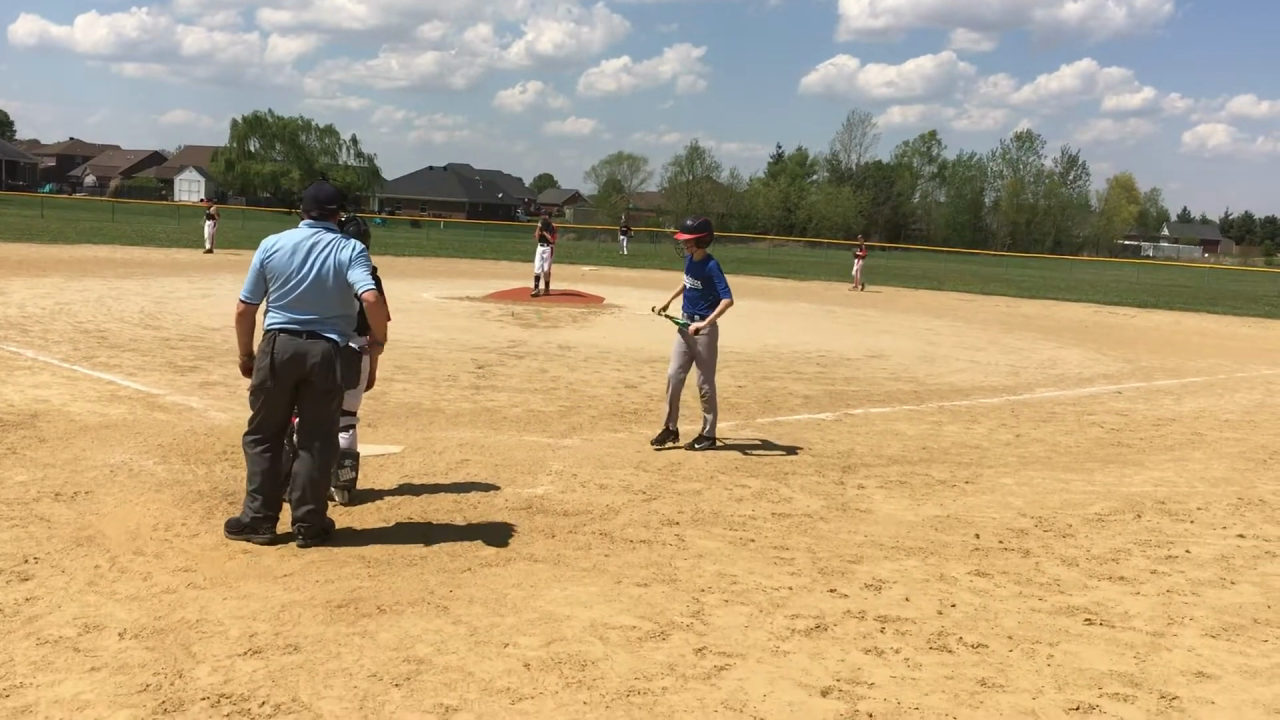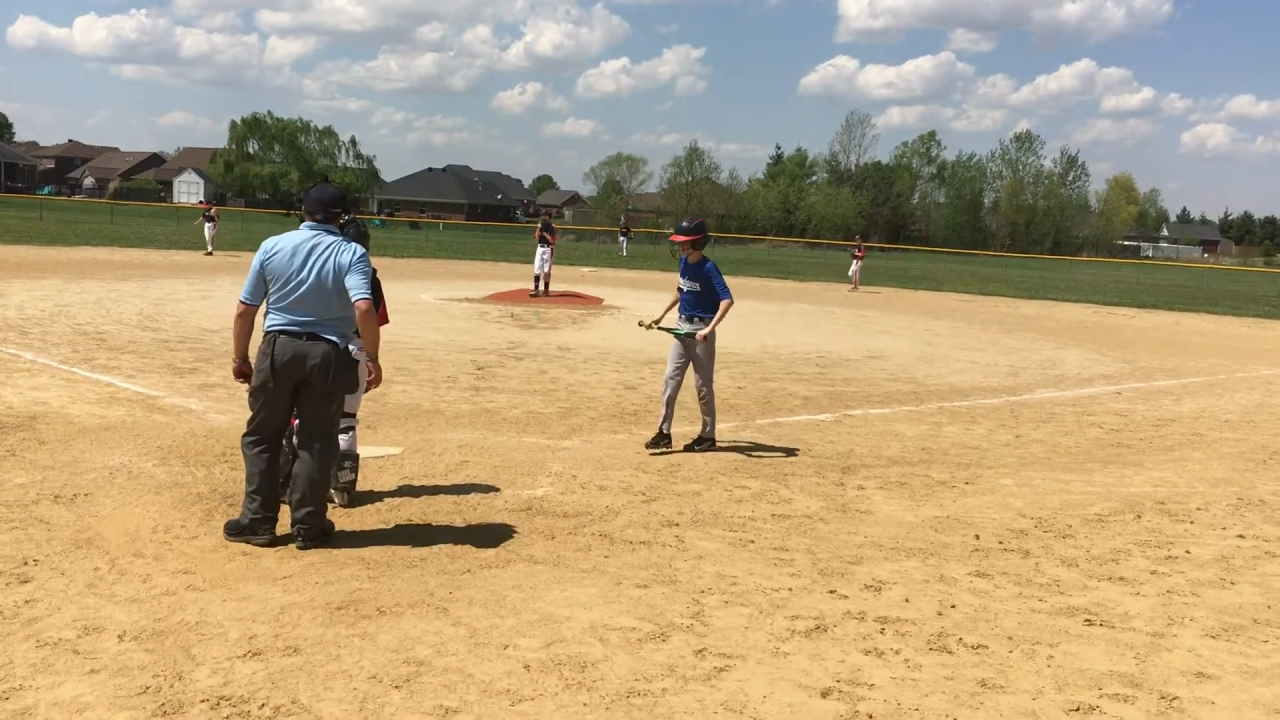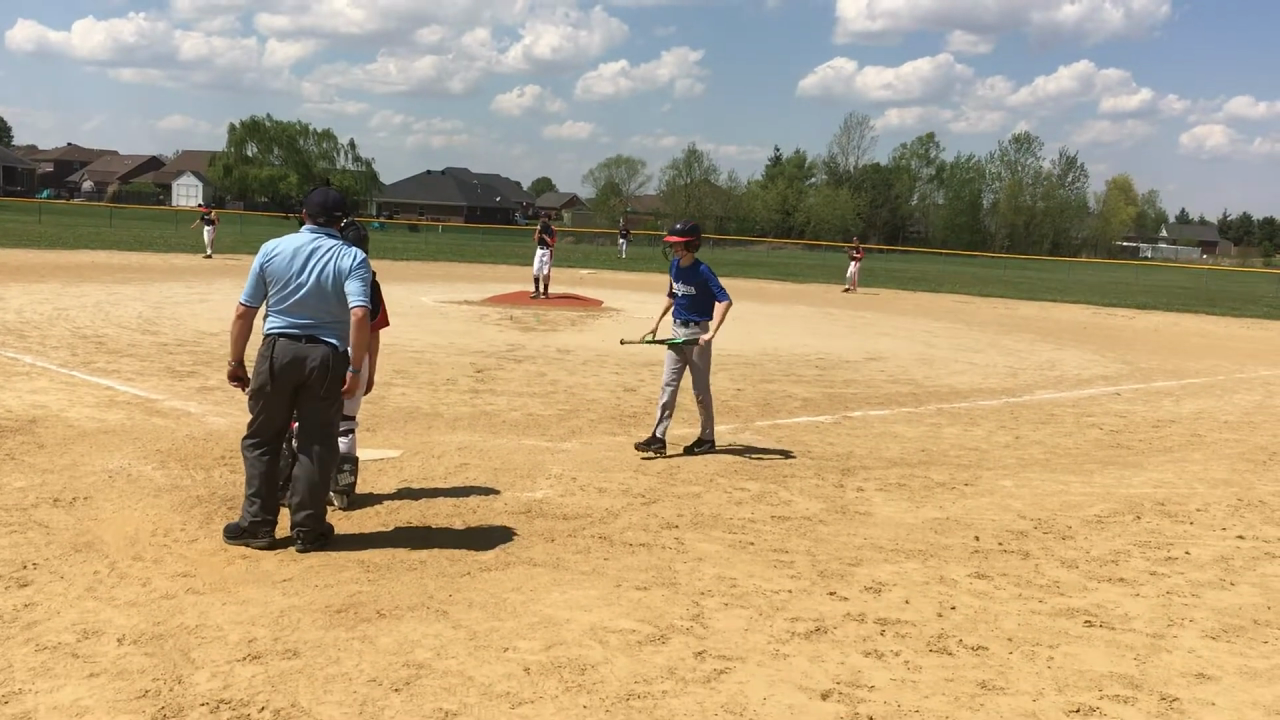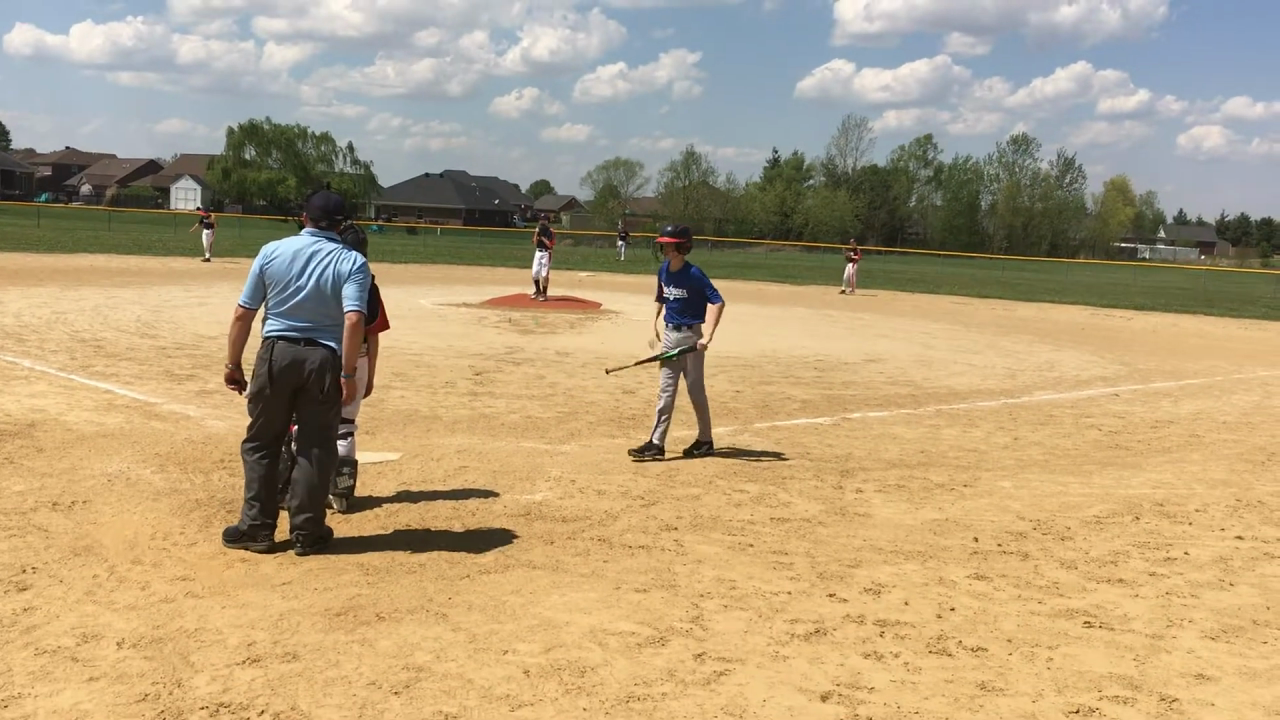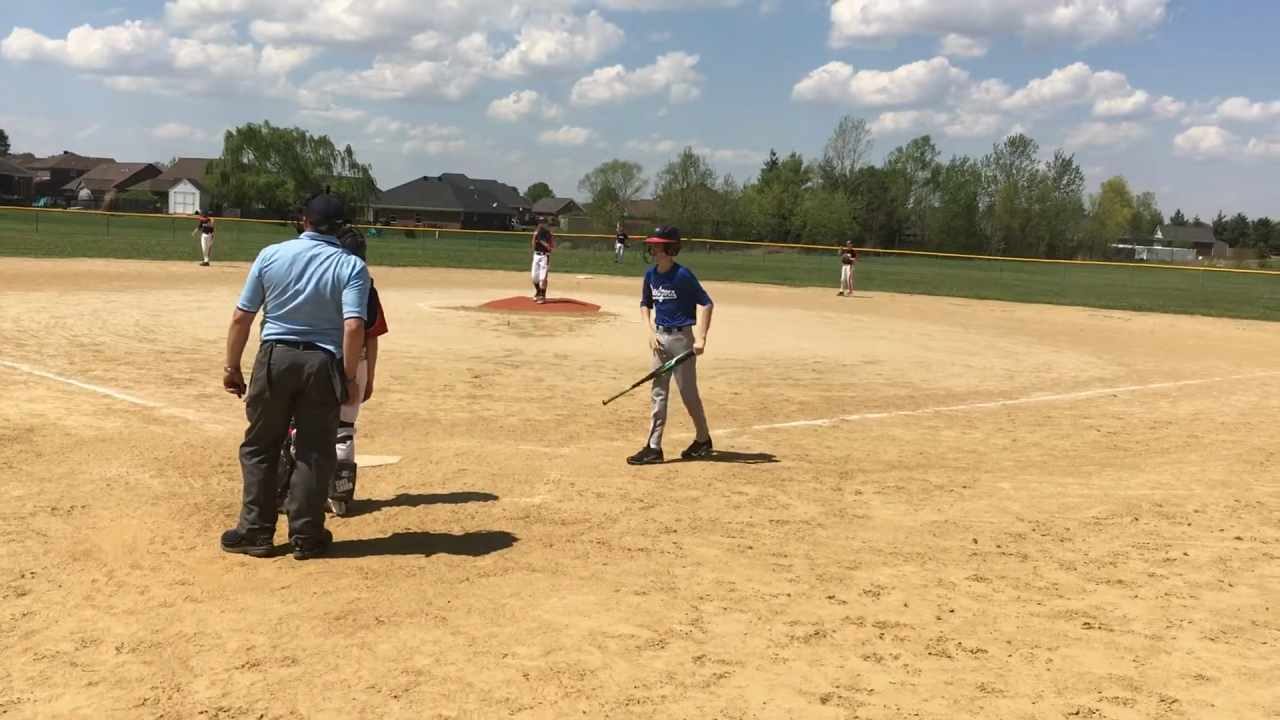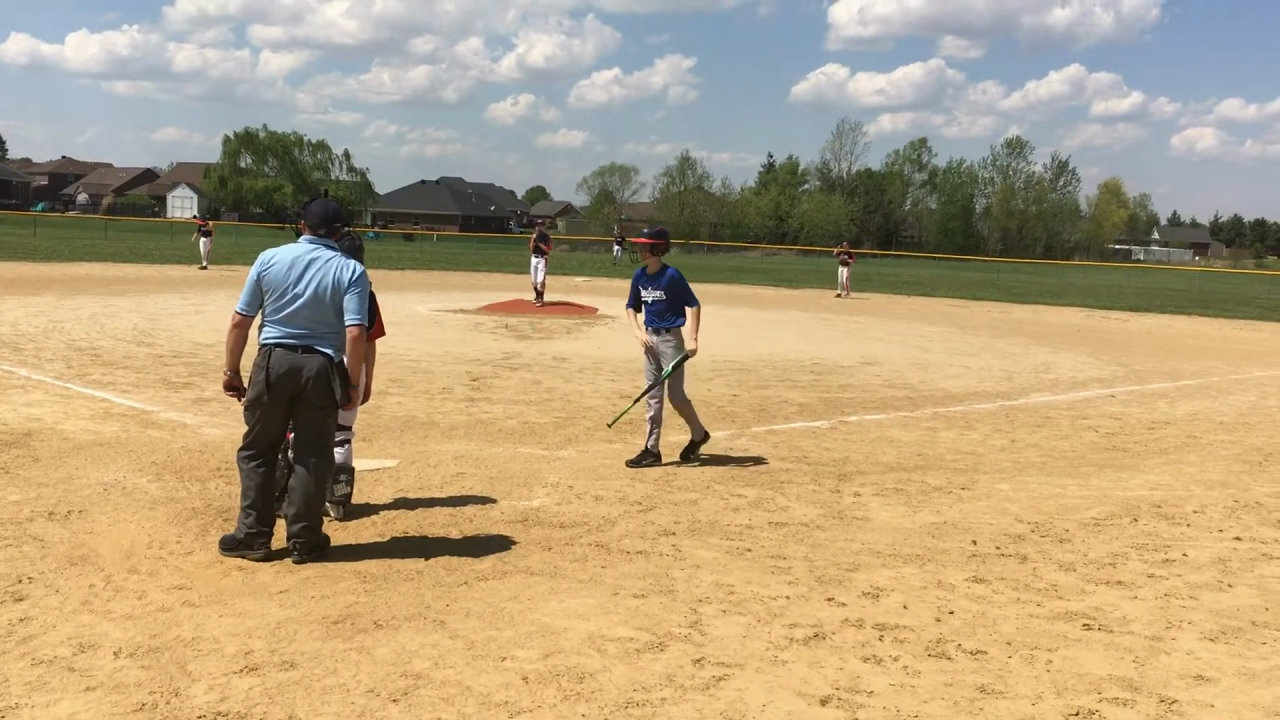
dt=0.1s
person 1, frame 1
left shoulder: (272, 245)
right shoulder: (351, 250)
left elbow: (244, 309)
right elbow: (371, 299)
left wrist: (246, 354)
right wrist: (378, 339)
left hip: (278, 348)
right hip: (327, 353)
left knee: (262, 435)
right knee: (317, 440)
left ankle: (258, 520)
right ankle: (308, 524)
person 1, frame 2
left shoulder: (272, 246)
right shoulder: (352, 253)
left elbow: (245, 310)
right elbow: (363, 308)
left wrist: (240, 358)
right wrist: (372, 359)
left hip: (278, 349)
right hip: (326, 355)
left knee: (262, 436)
right knee: (317, 441)
left ankle: (258, 522)
right ankle: (308, 526)
person 1, frame 3
left shoulder: (272, 249)
right shoulder: (352, 257)
left elbow: (244, 312)
right elbow: (359, 316)
left wrist: (236, 361)
right wrist: (355, 368)
left hip: (277, 352)
right hip: (325, 358)
left knee: (262, 439)
right knee: (316, 445)
left ankle: (258, 525)
right ankle: (307, 529)
person 1, frame 4
left shoulder: (272, 251)
right shoulder: (352, 262)
left elbow: (242, 314)
right elbow: (353, 320)
left wrist: (233, 364)
right wrist: (348, 373)
left hip: (276, 355)
right hip: (324, 360)
left knee: (261, 442)
right knee: (315, 448)
left ankle: (256, 528)
right ankle: (306, 532)
person 1, frame 5
left shoulder: (271, 254)
right shoulder: (352, 266)
left elbow: (241, 317)
right elbow: (353, 327)
left wrist: (232, 367)
right wrist: (350, 378)
left hip: (274, 359)
right hip: (323, 364)
left knee: (259, 446)
right knee: (314, 451)
left ankle: (255, 532)
right ankle: (305, 536)
person 1, frame 6
left shoulder: (269, 259)
right shoulder: (351, 270)
left elbow: (239, 321)
right elbow: (355, 333)
left wrist: (231, 370)
right wrist: (353, 384)
left hip: (273, 362)
right hip: (321, 368)
left knee: (257, 450)
right knee: (313, 455)
left ankle: (254, 537)
right ankle: (303, 540)
person 2, frame 1
right shoulder: (372, 278)
right elbow: (375, 328)
right wrist: (372, 368)
right hip: (360, 352)
right knee: (347, 419)
left ankle: (285, 482)
right ankle: (342, 485)
person 2, frame 2
right shoulder: (370, 280)
right wrist: (371, 367)
right hip: (358, 355)
right knee: (346, 422)
left ankle: (285, 483)
right ankle: (342, 487)
person 2, frame 3
right shoulder: (370, 283)
right elbow: (374, 333)
right wrist: (371, 370)
right hip: (357, 358)
left knee: (301, 420)
right knee: (346, 425)
left ankle: (285, 487)
right ankle: (341, 490)
person 2, frame 4
right shoulder: (368, 287)
right elbow: (373, 335)
right wrist: (370, 375)
right hip: (357, 361)
left knee: (301, 423)
right knee: (345, 427)
left ankle: (284, 490)
right ankle: (340, 493)
person 2, frame 5
right shoulder: (367, 290)
right elbow: (372, 339)
right wrist: (369, 379)
right hip: (355, 364)
left knee: (300, 427)
right knee: (344, 431)
left ankle: (283, 493)
right ankle: (339, 496)
person 2, frame 6
right shoulder: (364, 294)
right elbow: (370, 342)
right wrist: (368, 382)
right knee: (342, 435)
left ankle: (280, 498)
right ankle: (337, 501)
person 3, frame 1
left shoulder: (711, 266)
right shoulder: (689, 260)
left elbow: (727, 299)
left wrist: (705, 323)
right wrist: (671, 299)
left hip: (704, 330)
right hip: (686, 326)
left knee: (705, 383)
right knee: (674, 376)
left ankle: (708, 434)
right ankle: (671, 428)
person 3, frame 2
left shoulder: (708, 268)
right shoulder: (683, 262)
left elbow: (727, 299)
left wrist: (710, 328)
right wrist: (663, 313)
left hip: (701, 330)
right hip: (682, 326)
left knee: (703, 385)
right knee: (671, 379)
left ankle: (708, 436)
right ankle: (664, 432)
person 3, frame 3
left shoulder: (702, 271)
right shoulder: (674, 266)
left elbow: (725, 301)
left wrist: (712, 332)
right wrist: (658, 322)
left hip: (697, 333)
right hip: (677, 331)
left knee: (700, 389)
right knee: (668, 384)
left ankle: (707, 438)
right ankle: (658, 437)
person 3, frame 4
left shoulder: (694, 274)
right shoulder: (663, 271)
left elbow: (718, 302)
left wrist: (708, 334)
right wrist: (656, 327)
left hip: (690, 336)
right hip: (669, 335)
left knee: (695, 390)
right knee: (666, 389)
left ankle: (705, 440)
right ankle: (656, 443)
person 3, frame 5
left shoulder: (683, 274)
right shoulder: (650, 273)
left elbow: (706, 304)
right elbow: (646, 304)
left wrist: (700, 338)
right wrist: (649, 331)
left hip: (681, 338)
right hip: (660, 337)
left knee: (688, 393)
right knee: (658, 393)
left ankle: (703, 440)
right ankle: (653, 448)
person 3, frame 6
left shoulder: (672, 275)
right shoulder: (639, 275)
left elbow: (693, 305)
right elbow: (631, 307)
left wrist: (692, 339)
right wrist: (638, 331)
left hip: (670, 339)
right hip: (651, 338)
left knee: (675, 394)
right knee: (653, 396)
left ankle: (698, 435)
right ankle: (652, 449)
